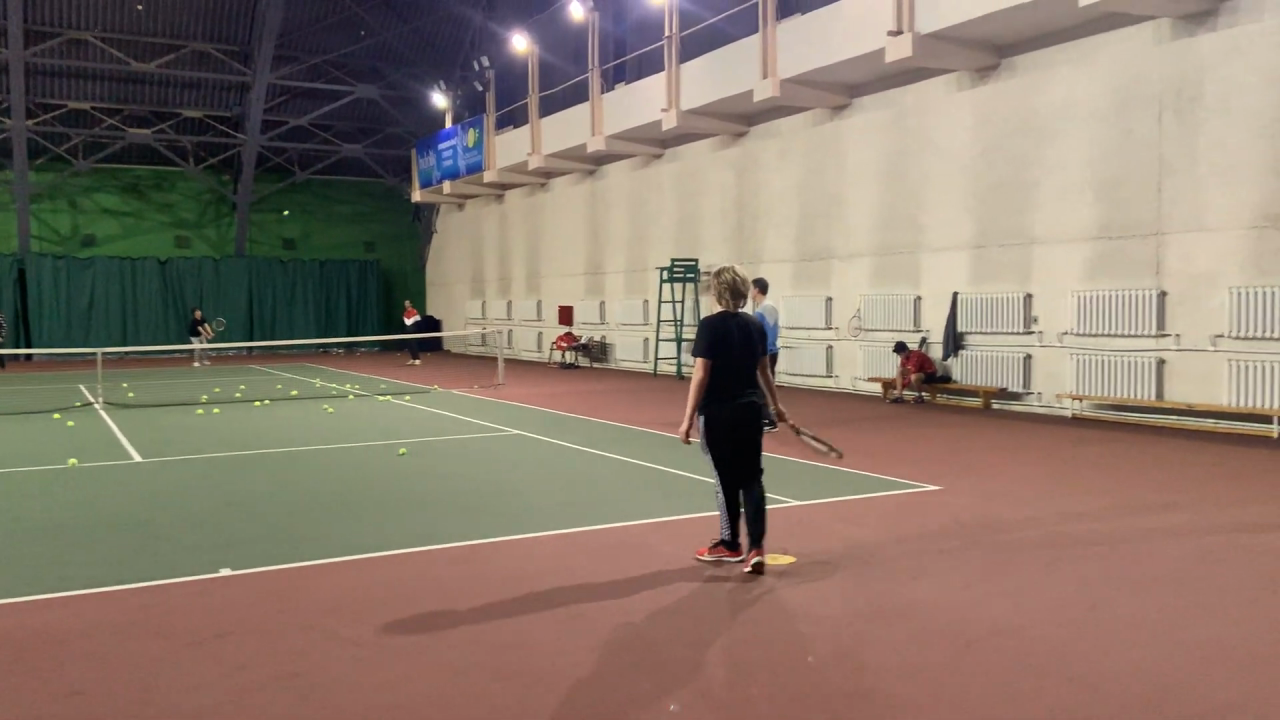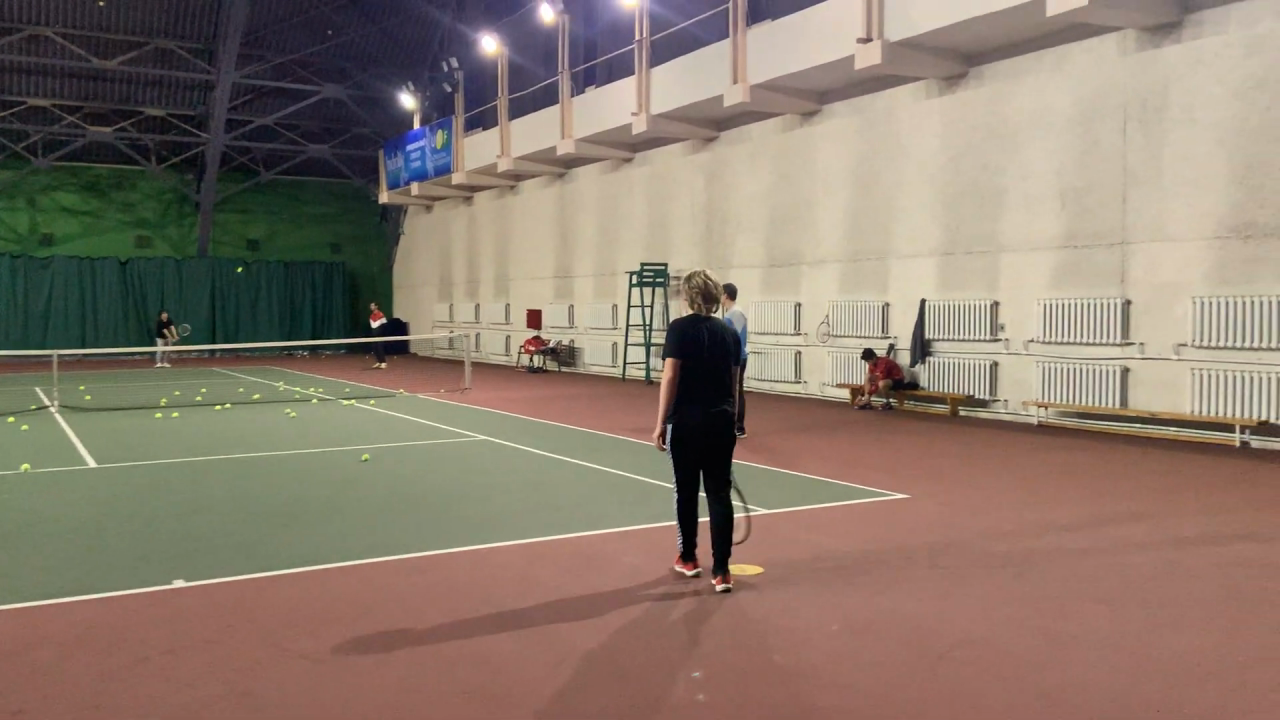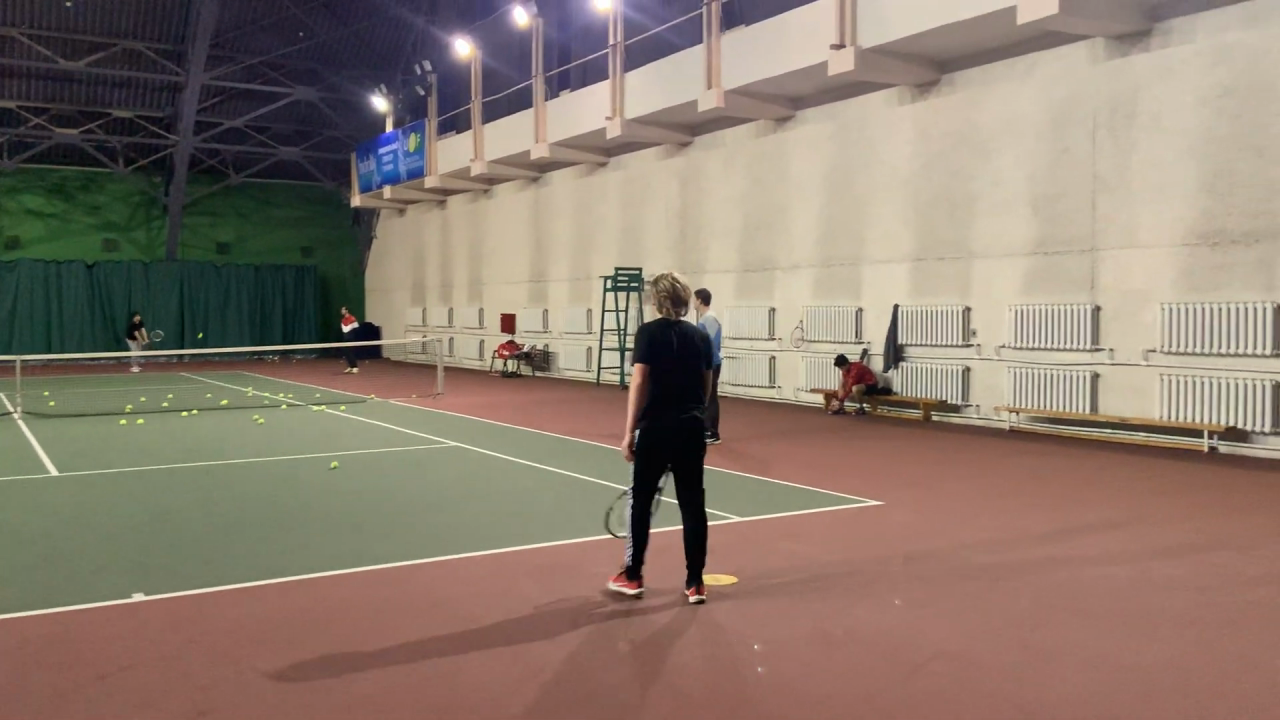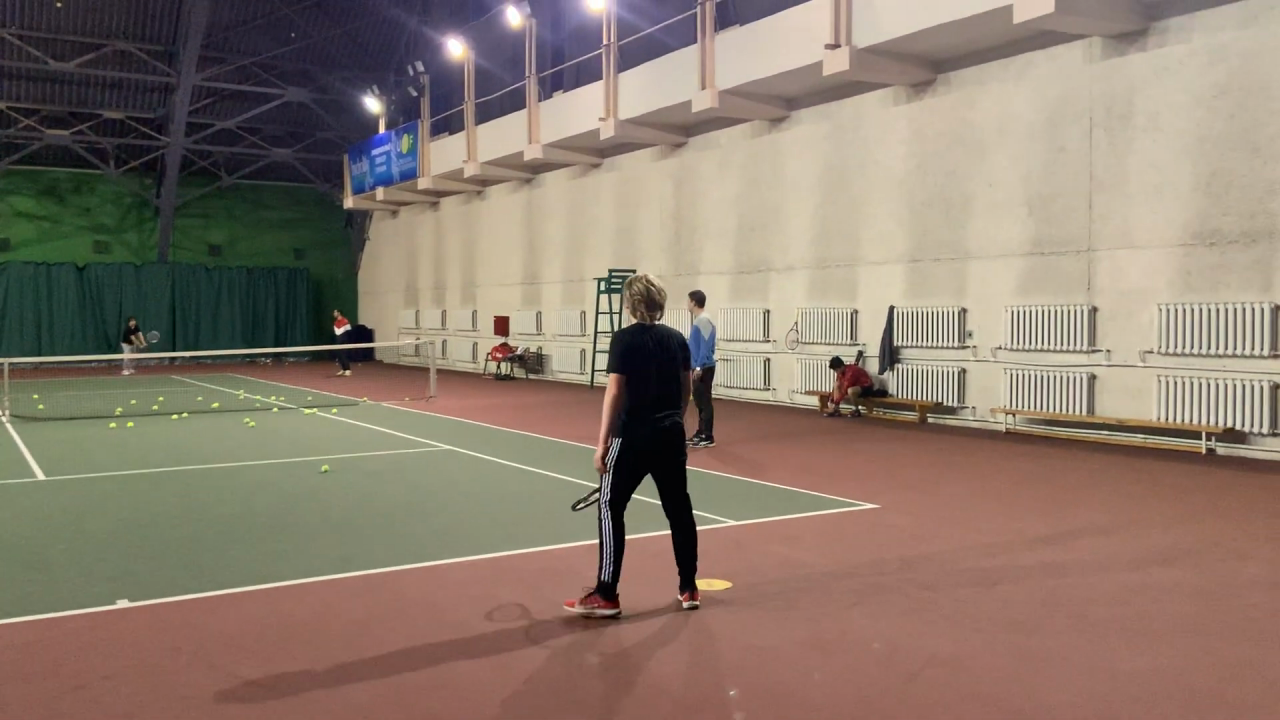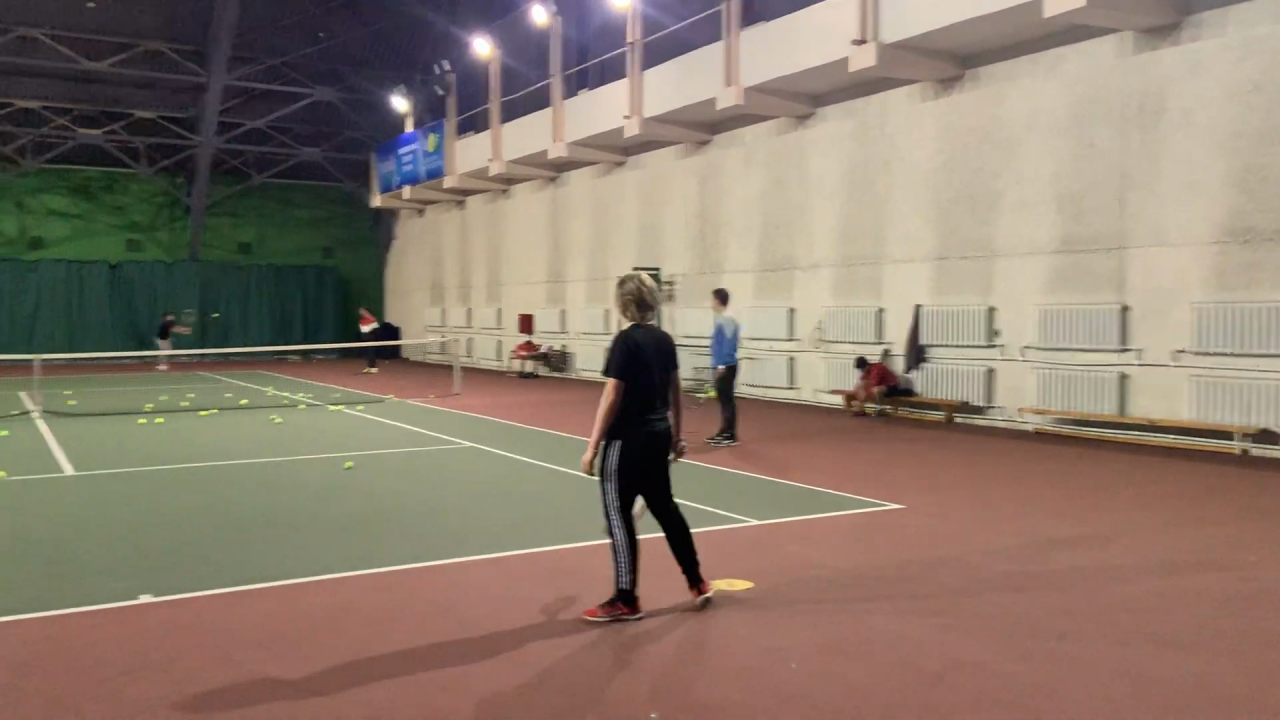
dt=0.2s
person 1, frame 1
left shoulder: (710, 325)
right shoulder: (754, 325)
left elbow: (700, 375)
right elbow: (763, 370)
left wrist: (688, 418)
right wrist: (775, 404)
left hip: (716, 413)
right hip: (750, 411)
left knee: (727, 479)
right knee: (751, 477)
left ankle: (730, 544)
right ankle: (756, 547)
person 1, frame 2
left shoulder: (680, 328)
right shoulder: (729, 333)
left elbow: (670, 377)
right elbow: (733, 381)
left wrist: (660, 423)
left hip: (686, 421)
right hip: (722, 421)
left knee: (685, 489)
right knee: (720, 493)
left ankle: (688, 557)
right ankle: (721, 571)
person 1, frame 3
left shoulder: (649, 332)
right shoulder: (700, 336)
left elbow: (638, 383)
right elbow: (706, 386)
left wrist: (628, 431)
left hip: (654, 428)
right hip: (692, 428)
left knee: (639, 498)
right knee: (693, 503)
left ankle: (632, 574)
right ankle: (695, 583)
person 1, frame 4
left shoulder: (625, 339)
right shoulder: (676, 340)
left elbow: (614, 394)
right elbow: (685, 391)
left wrist: (603, 443)
left hip: (634, 437)
right hip: (669, 435)
left knee: (610, 509)
right knee: (679, 508)
left ankle: (606, 594)
right ankle: (688, 588)
person 1, frame 5
left shoulder: (625, 341)
right shoulder: (664, 339)
left elbow: (611, 398)
right elbow: (675, 392)
left wrist: (593, 446)
right wrist: (675, 434)
left hip: (627, 440)
right hip: (657, 436)
left knee: (619, 516)
right knee: (665, 507)
left ankle: (626, 599)
right ankle: (696, 582)
